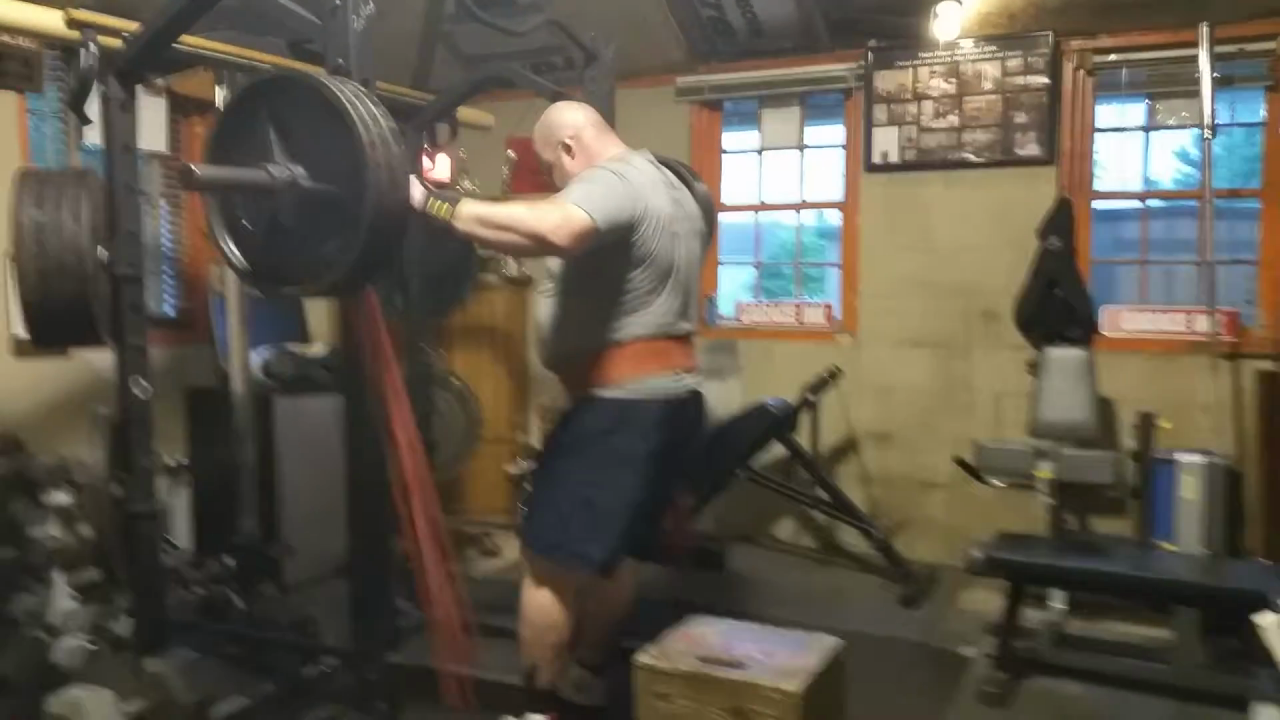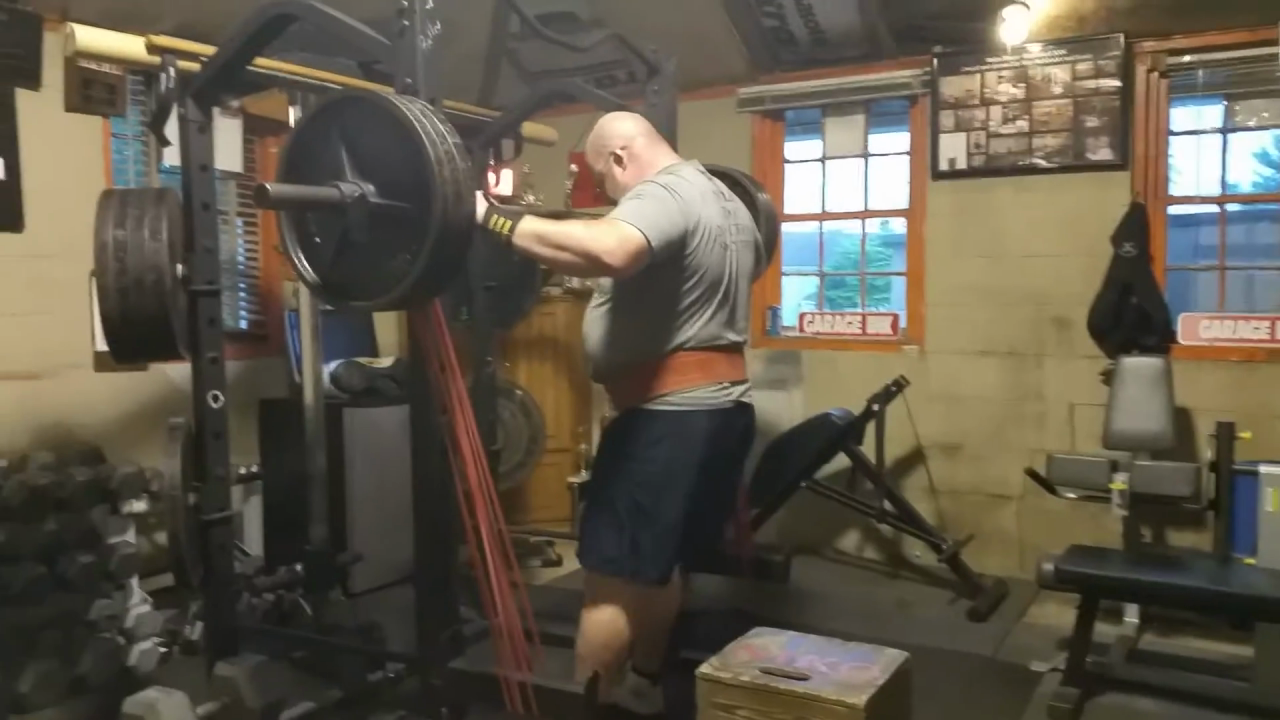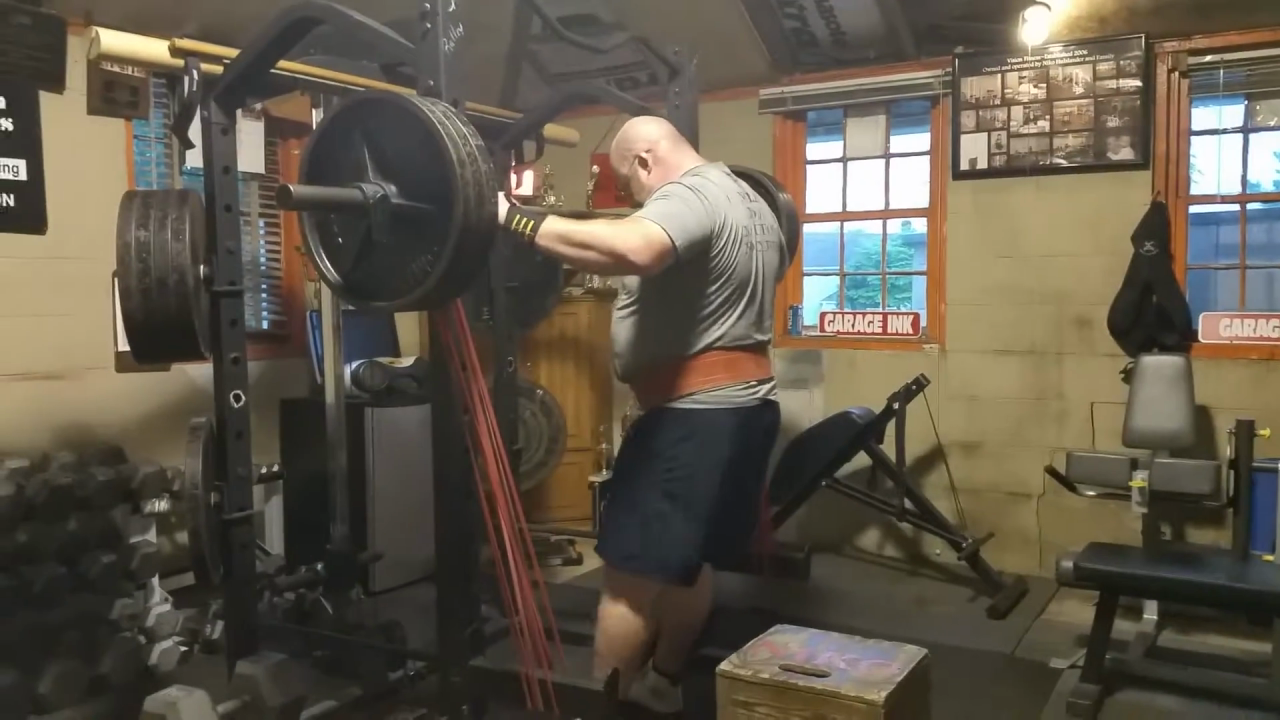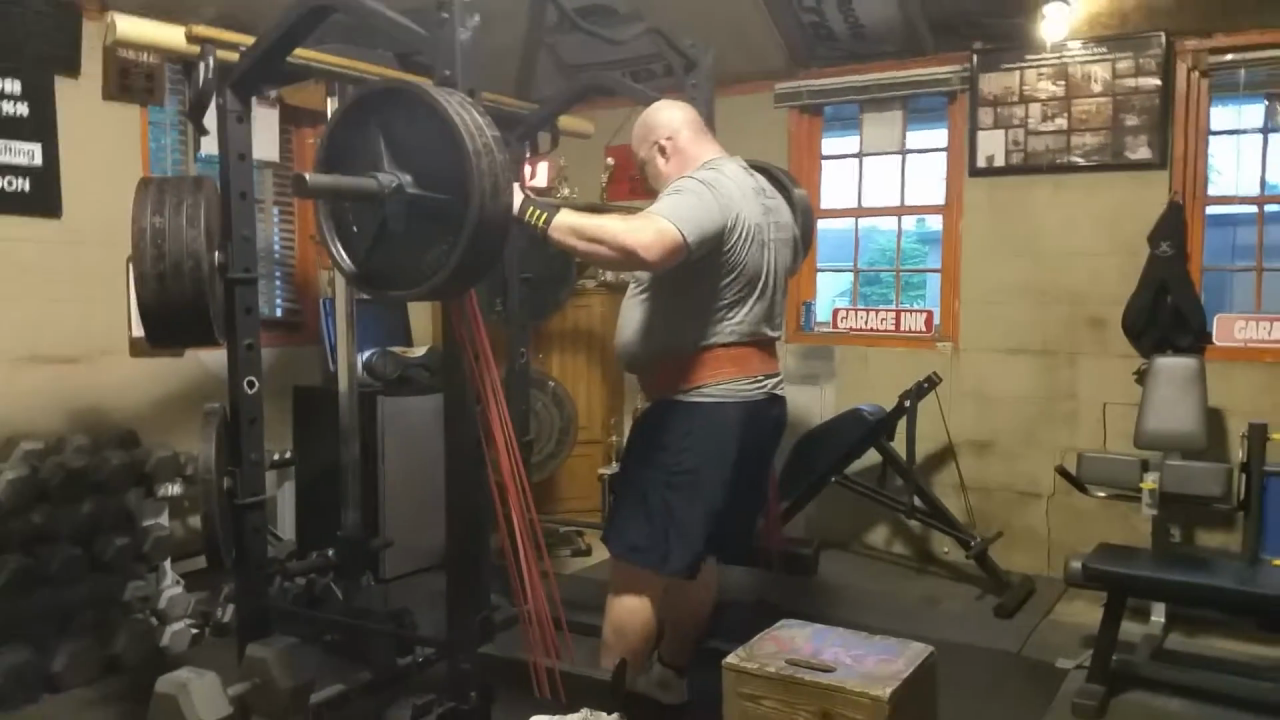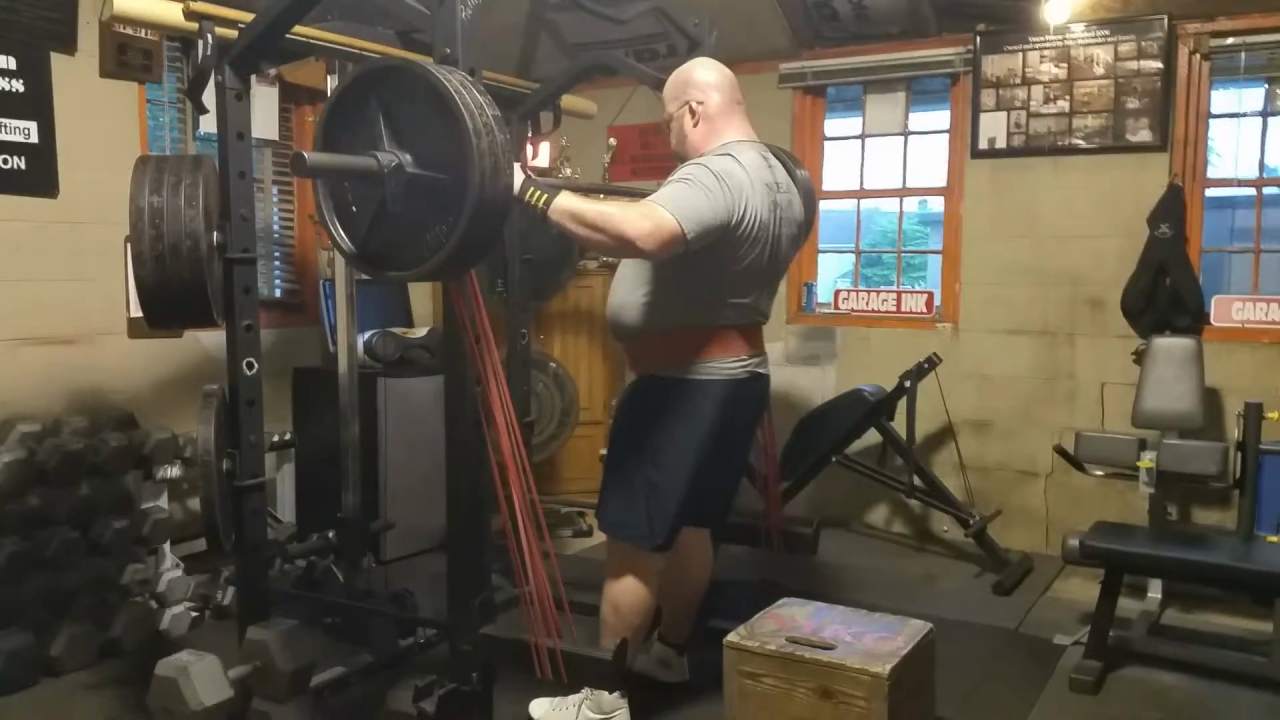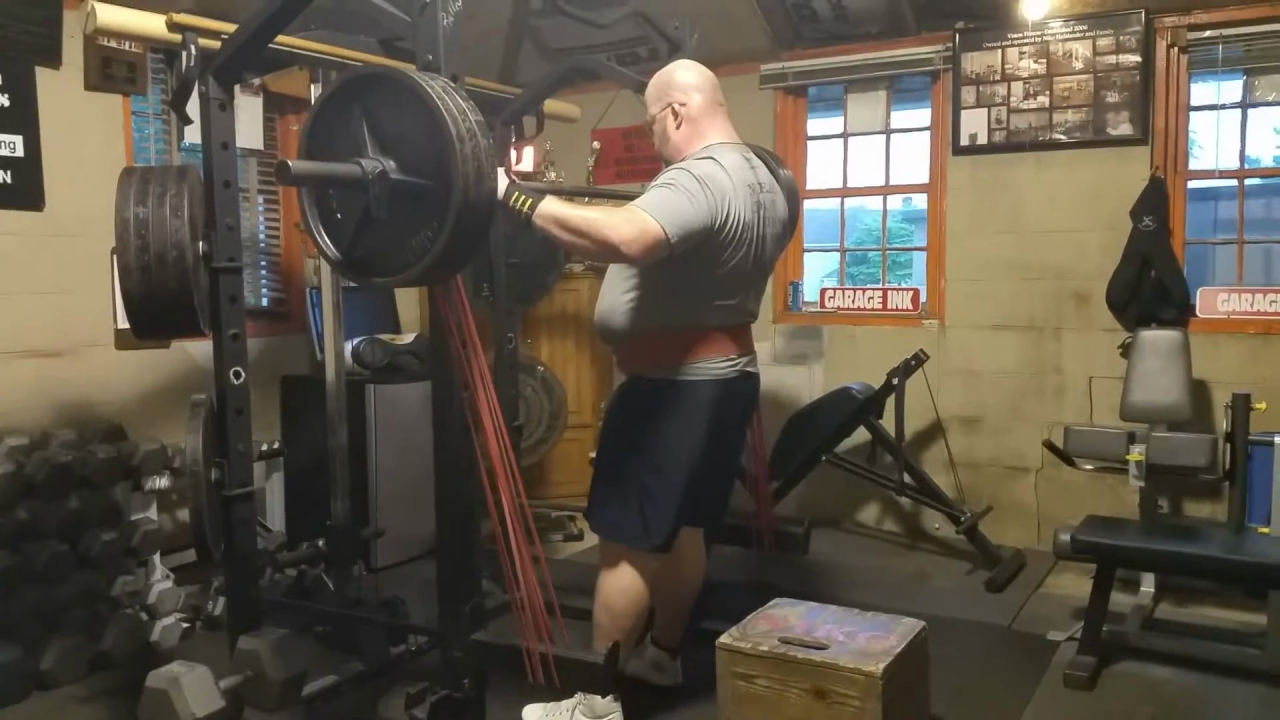
dt=0.4s
person 1, frame 1
left shoulder: (613, 182)
right shoulder: (670, 187)
left elbow: (552, 230)
left wrist: (437, 203)
left hip: (624, 402)
right hip: (671, 395)
left knee: (552, 557)
right knee: (609, 548)
person 1, frame 2
left shoulder: (664, 196)
right shoulder: (724, 199)
left elbow: (607, 250)
left wrist: (496, 218)
left hip: (671, 413)
right hip: (722, 405)
left knee: (609, 574)
right knee: (658, 561)
person 1, frame 3
left shoulder: (690, 197)
right shoulder: (748, 200)
left elbow: (631, 248)
left wrist: (520, 220)
left hip: (696, 413)
right hip: (746, 404)
left knee: (630, 570)
right knee: (687, 558)
right ankle: (662, 682)
person 1, frame 4
left shoulder: (705, 190)
right shoulder: (766, 196)
left elbow: (642, 244)
left wrist: (534, 212)
left hip: (702, 407)
right hip: (753, 398)
left knee: (639, 562)
right knee: (693, 551)
person 1, frame 5
left shoulder: (717, 177)
right shoulder: (777, 181)
left elbow: (640, 234)
left wrist: (534, 193)
left hip: (685, 383)
right hip: (736, 375)
left knee: (633, 540)
right knee: (687, 524)
right ankle: (668, 652)
person 1, frame 6
left shoulder: (699, 180)
right shoulder: (761, 181)
left elbow: (625, 238)
left wrist: (519, 198)
left hip: (675, 384)
right hip: (726, 375)
left knee: (627, 542)
right knee: (680, 526)
right ankle: (661, 656)
